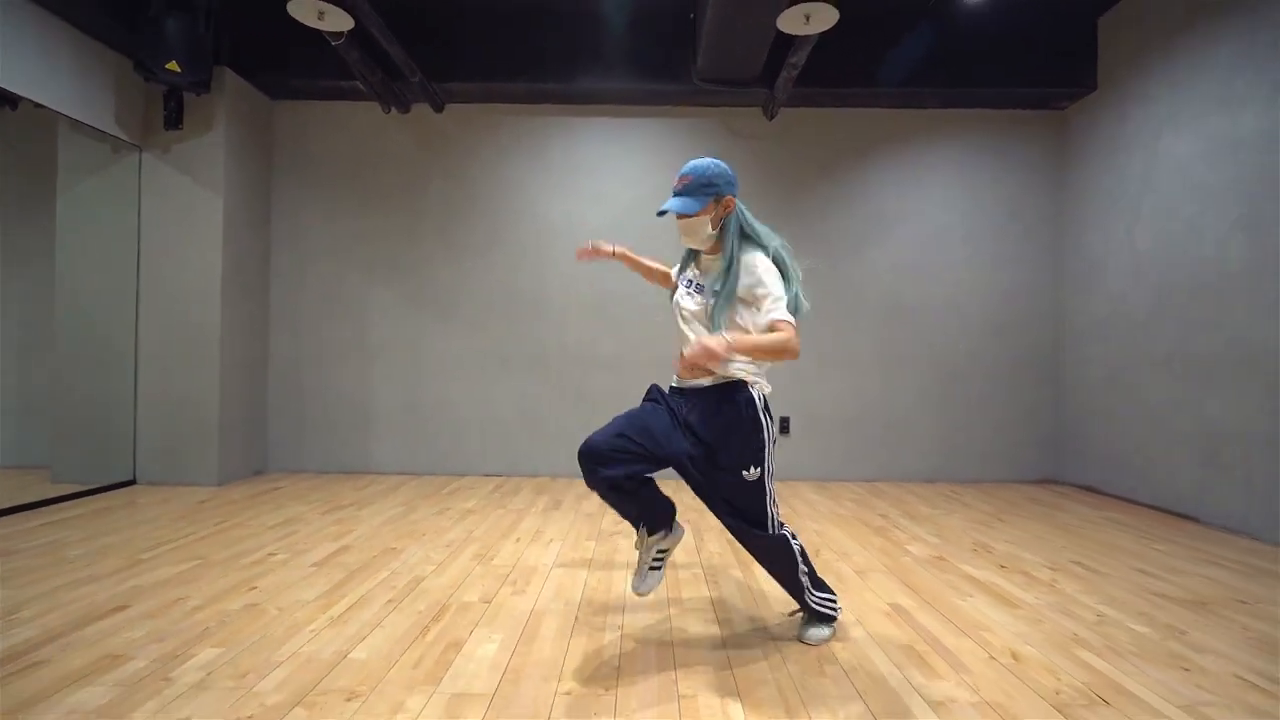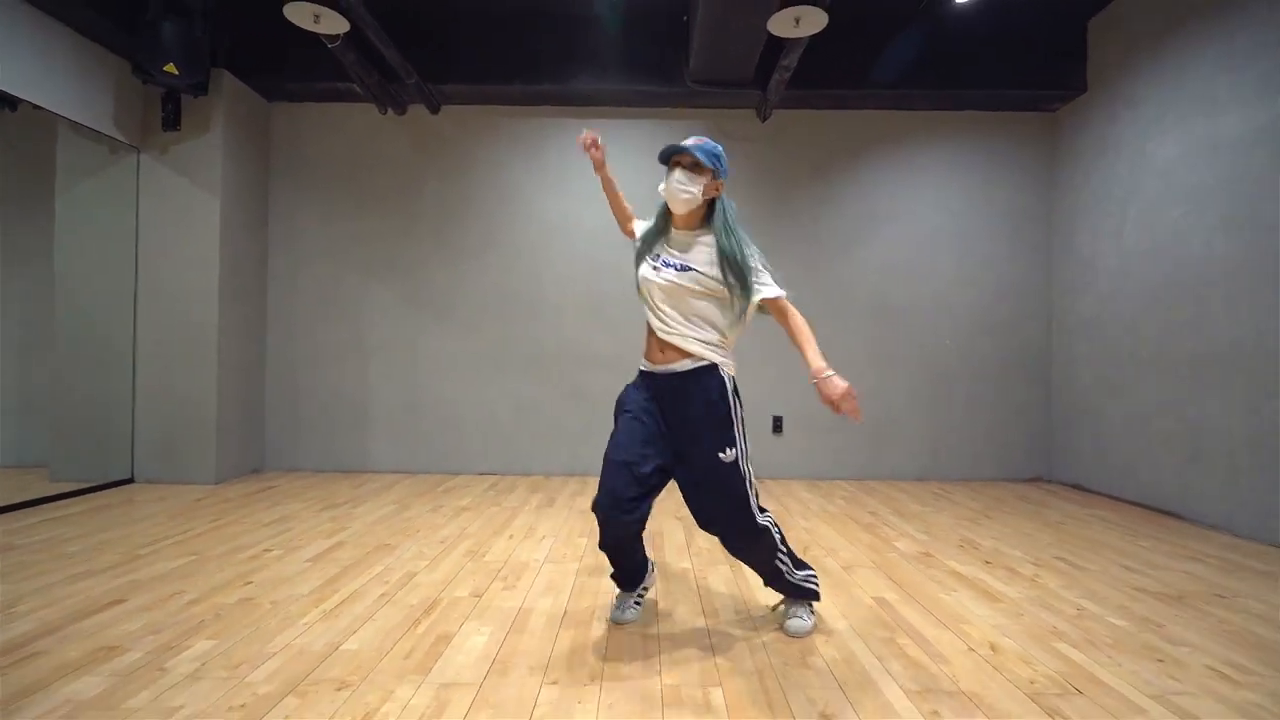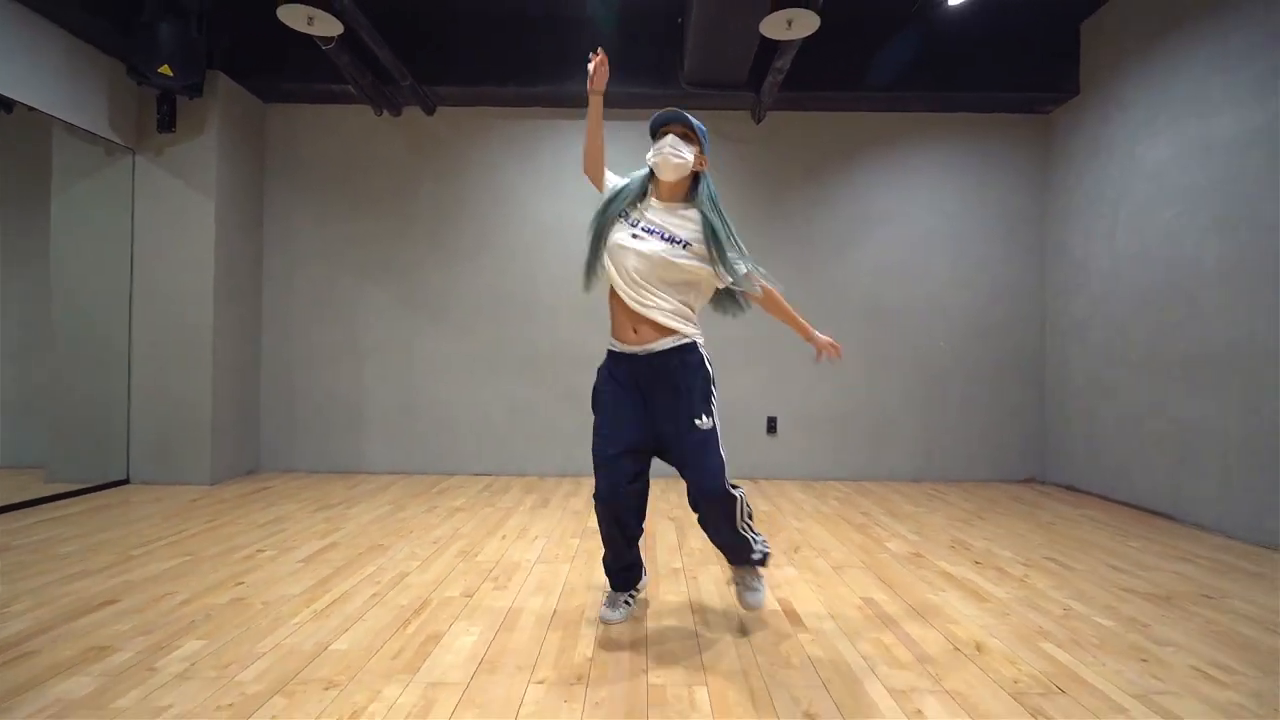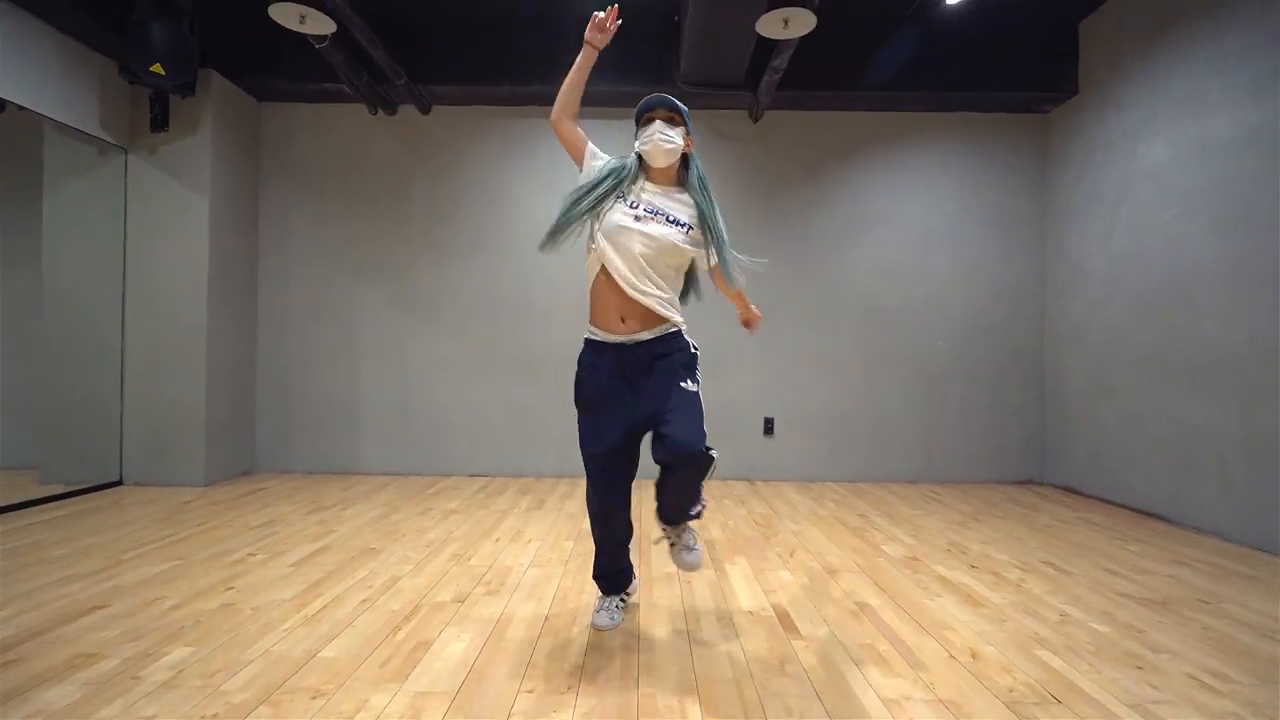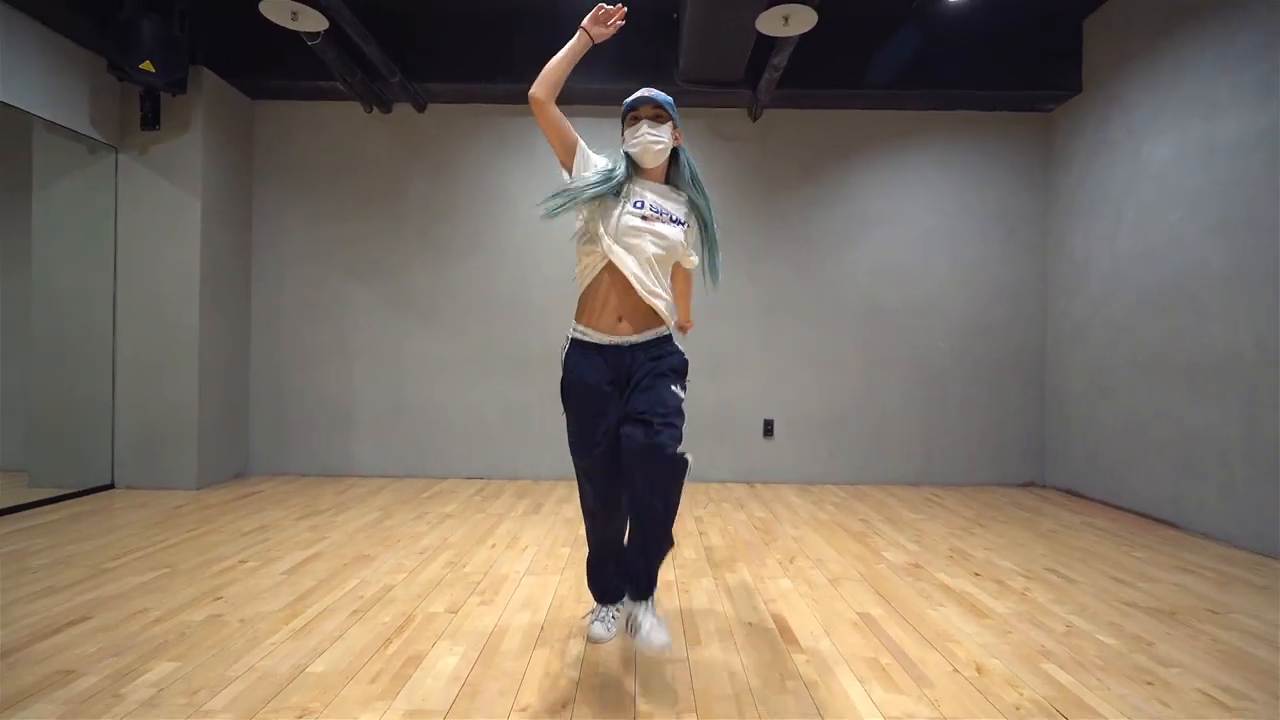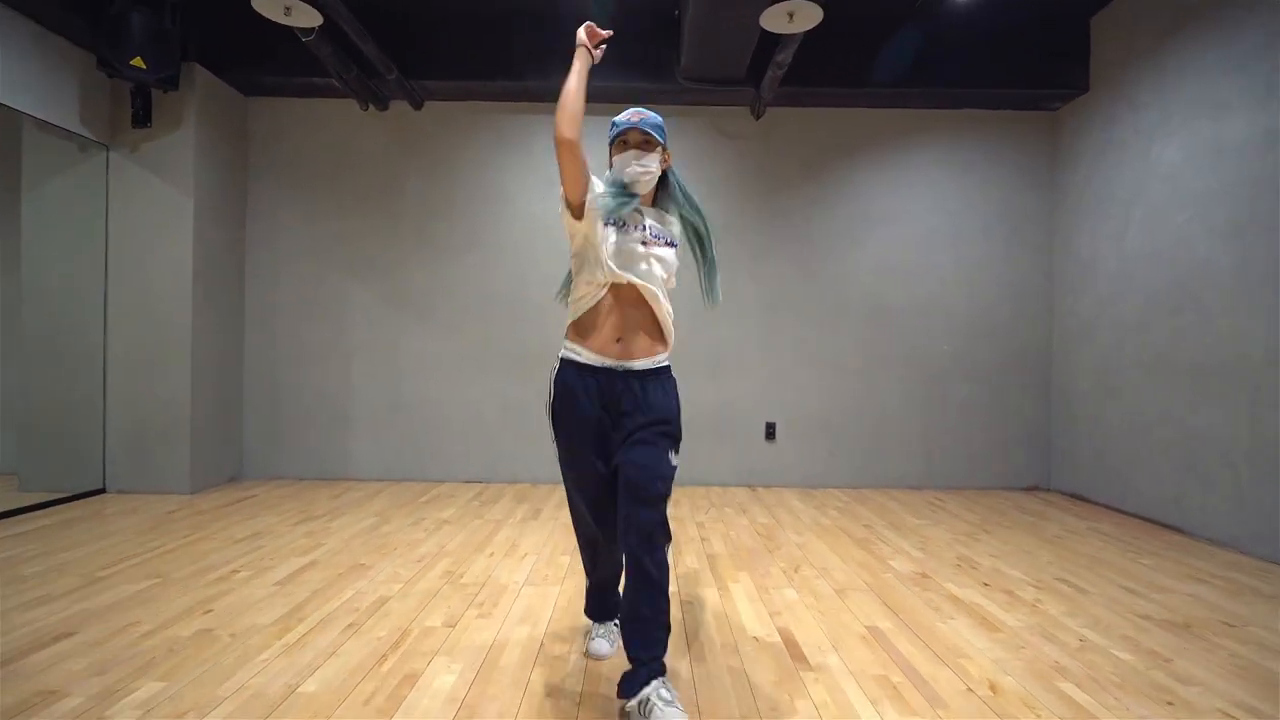
dt=0.1s
person 1, frame 1
left shoulder: (754, 267)
right shoulder: (697, 263)
left elbow: (788, 342)
left wrist: (726, 345)
right wrist: (619, 254)
left hip: (734, 408)
right hip: (682, 401)
left knee: (758, 523)
right knee: (600, 455)
left ankle: (819, 606)
right ankle: (659, 529)
person 1, frame 2
left shoulder: (729, 251)
right shoulder: (655, 235)
left elbow: (785, 312)
right elbow: (626, 219)
left wrist: (822, 373)
right wrist: (601, 169)
left hip: (703, 394)
right hip: (648, 394)
left knee: (734, 514)
right knee: (616, 505)
left ankle: (799, 590)
right ankle: (632, 585)
person 1, frame 3
left shoulder: (706, 228)
right shoulder: (626, 201)
left elbow: (753, 286)
right elbow: (594, 167)
left wrist: (808, 331)
right wrist: (596, 97)
left hip: (678, 367)
right hip: (621, 371)
left knee: (708, 484)
right knee: (615, 494)
left ankle: (745, 558)
right ankle: (623, 587)
person 1, frame 4
left shoulder: (696, 208)
right shoulder: (611, 180)
left elbow: (716, 267)
right elbow: (561, 117)
left wrist: (745, 306)
left hip: (665, 353)
right hip: (604, 356)
left knee: (687, 450)
right knee: (607, 483)
left ankle: (678, 515)
right ankle: (614, 587)
person 1, frame 5
left shoulder: (686, 207)
right shoulder: (599, 178)
right elbow: (540, 100)
left wrist: (684, 311)
left hip: (653, 357)
right hip: (591, 360)
left knee: (659, 459)
right knee: (601, 487)
left ankle: (640, 595)
right ankle: (609, 595)
person 1, frame 6
left shoulder: (673, 223)
right shoulder: (591, 204)
right elbow: (566, 138)
right wrist: (583, 57)
left hip: (649, 384)
right hip: (583, 381)
left knee: (643, 516)
right knee: (595, 515)
right ankle: (605, 614)
